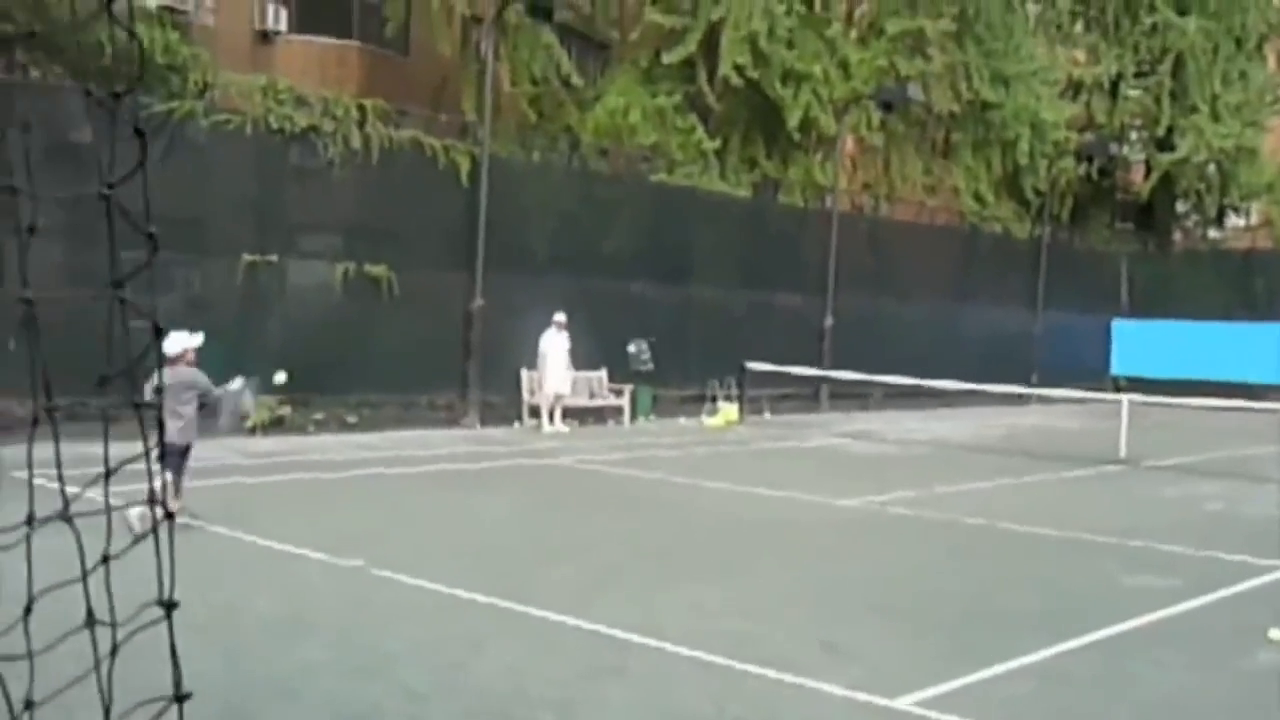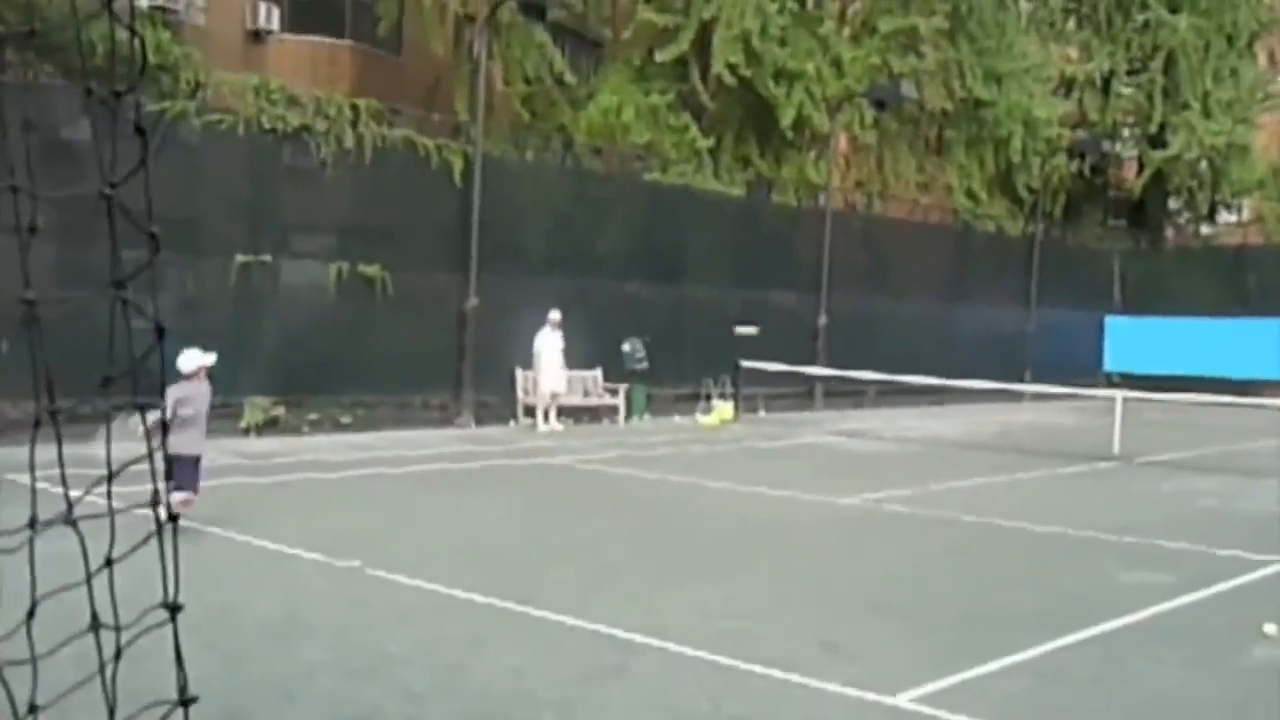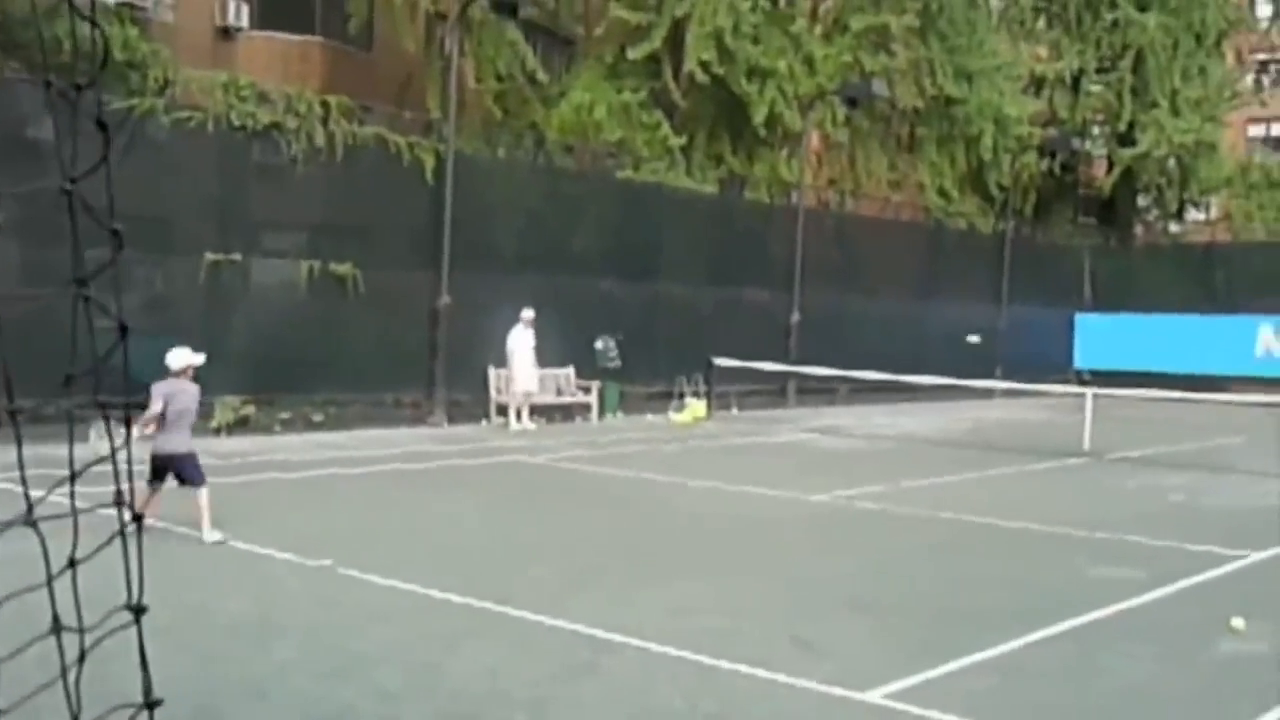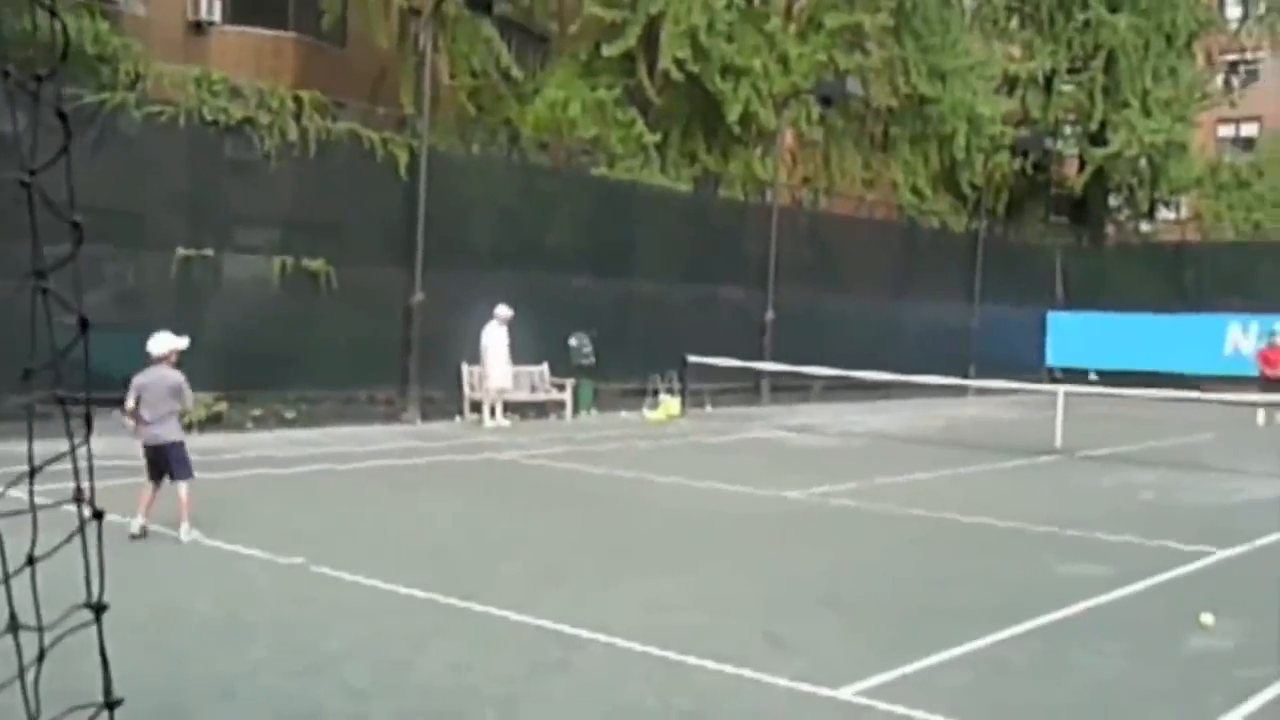
dt=0.2s
person 1, frame 1
left shoulder: (160, 375)
right shoulder: (195, 376)
left elbow: (148, 397)
right elbow: (214, 396)
right wrist: (232, 387)
left hip: (169, 435)
right hip: (178, 437)
left knee: (174, 476)
right knee: (168, 478)
left ankle: (169, 508)
right ankle: (140, 512)
person 1, frame 2
left shoulder: (171, 391)
right shoulder: (205, 389)
left elbow: (165, 417)
left wrist: (151, 426)
left hip: (171, 447)
right hip: (190, 450)
left knee: (176, 488)
right knee: (186, 495)
right ankle: (164, 509)
person 1, frame 3
left shoulder: (159, 387)
right shoulder: (194, 390)
left elbow: (155, 410)
left wrist: (140, 426)
left hip: (159, 448)
right hip: (182, 448)
left knee: (154, 486)
right knee: (201, 487)
right ankle: (207, 531)
person 1, frame 4
left shoulder: (139, 378)
right shoulder: (177, 377)
left elbow: (129, 407)
right elbow: (187, 405)
left wrist: (135, 422)
left hip: (149, 438)
right hip: (170, 437)
left knee: (154, 482)
right knee: (182, 482)
left ankle: (139, 523)
right ankle: (185, 528)
